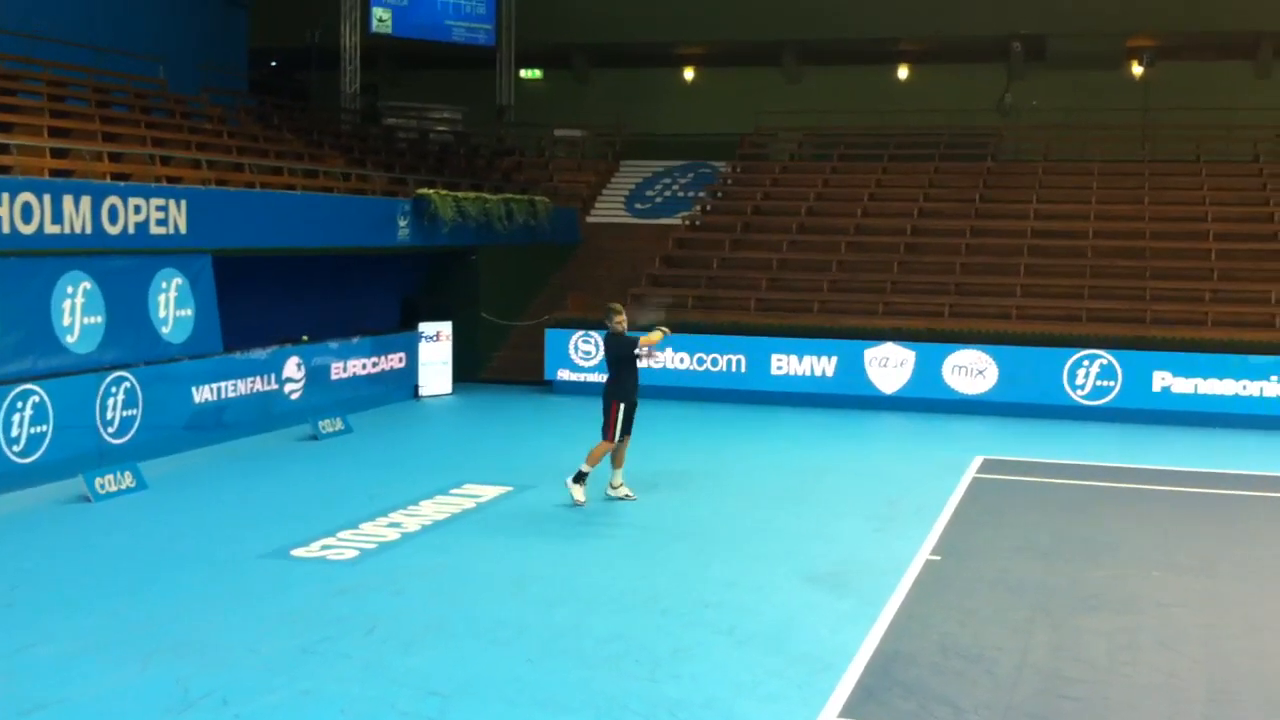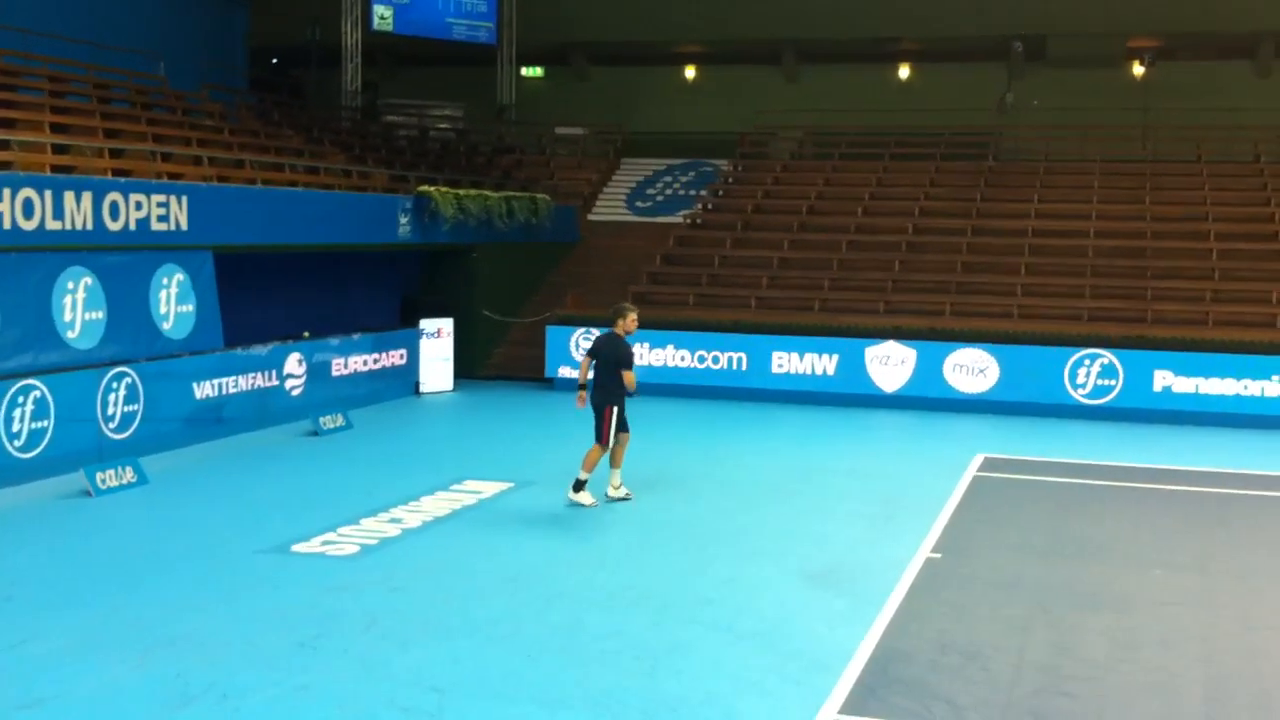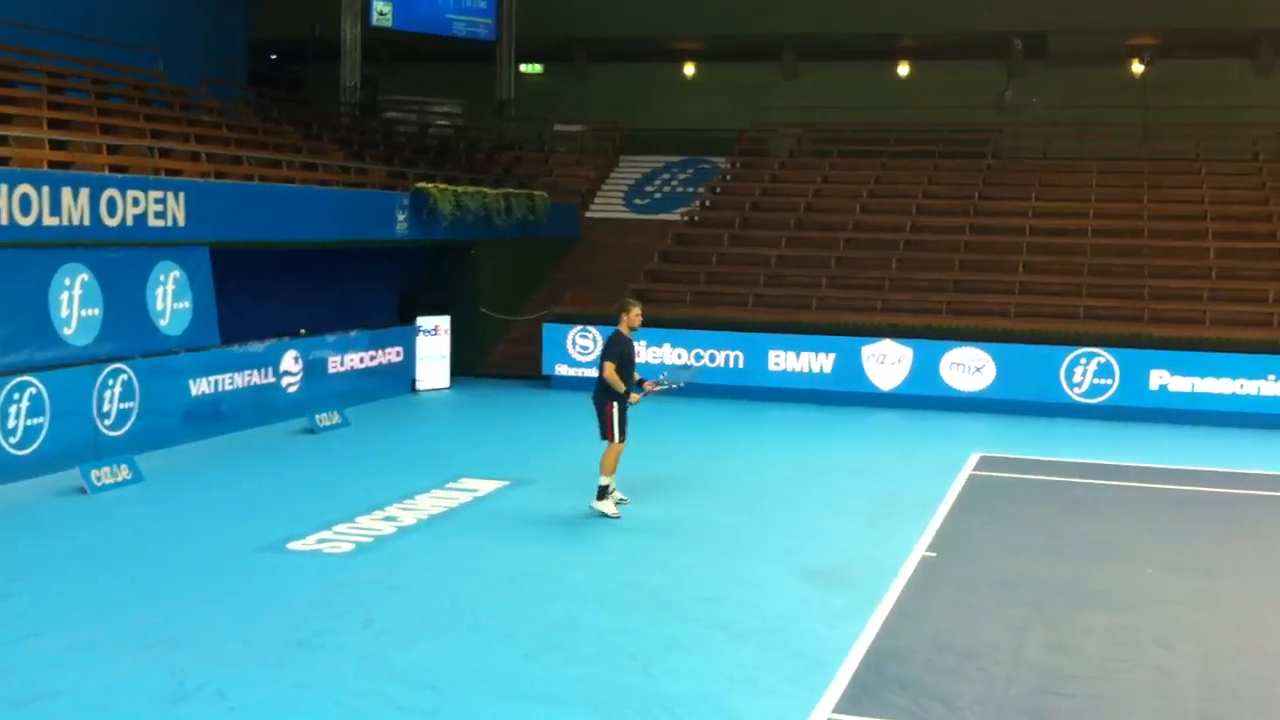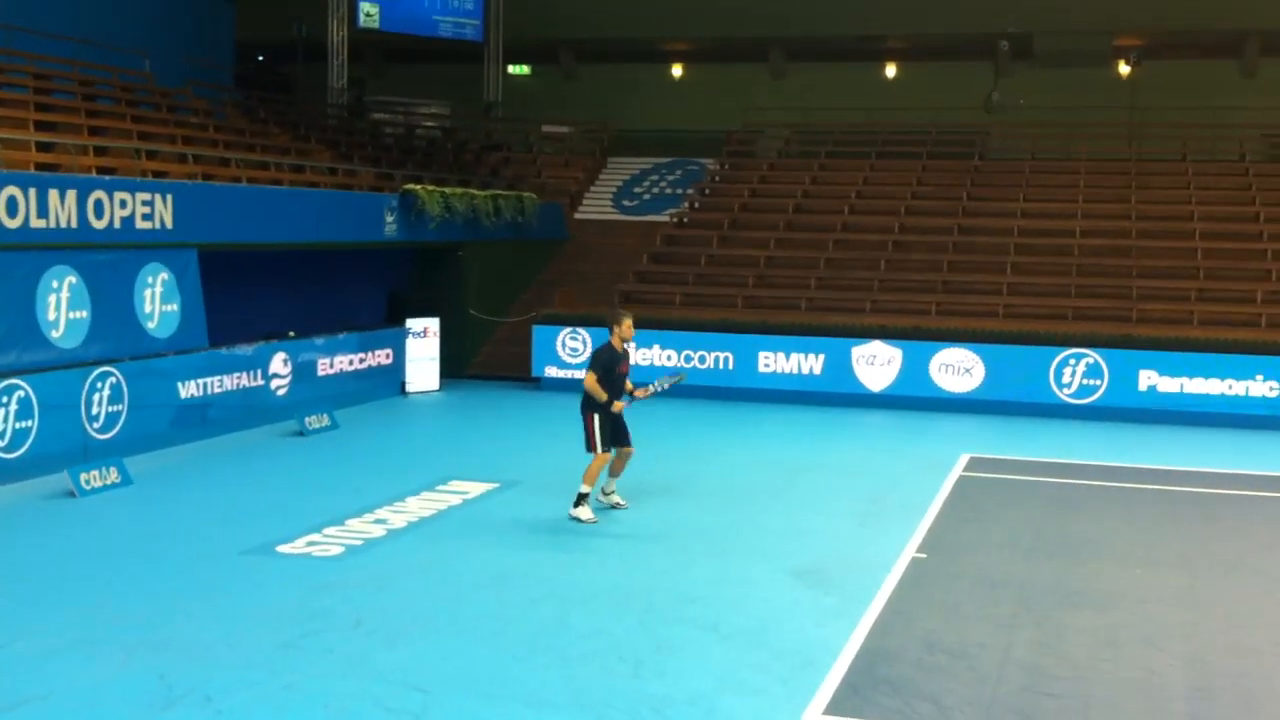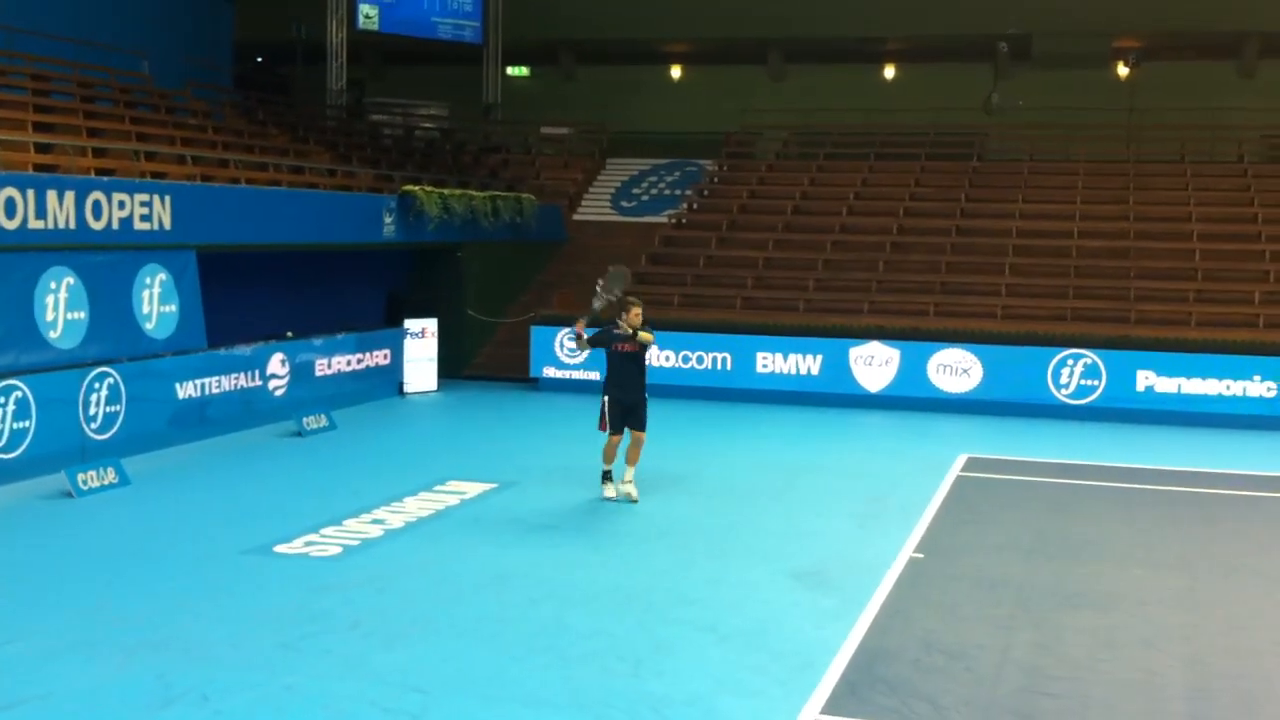
dt=0.5s
person 1, frame 1
left shoulder: (619, 336)
right shoulder: (617, 340)
right elbow: (648, 341)
left wrist: (638, 353)
right wrist: (662, 331)
left hip: (625, 396)
right hip: (617, 398)
left knee: (623, 441)
right knee: (610, 442)
left ankle: (616, 485)
right ankle: (578, 480)
person 1, frame 2
left shoulder: (601, 339)
right shoulder: (624, 348)
left elbow: (585, 363)
right elbow: (628, 380)
left wrist: (582, 388)
right wrist: (633, 390)
left hip: (603, 397)
right hip: (610, 401)
left knee: (623, 437)
right knee: (602, 445)
left ankle: (615, 486)
right ankle: (577, 489)
person 1, frame 3
left shoulder: (627, 340)
right shoulder: (616, 341)
right elbow: (608, 373)
left wrist: (641, 382)
right wrist: (627, 393)
left hip: (617, 399)
right hip: (609, 399)
left knee: (618, 444)
right knee: (616, 444)
left ankle: (609, 490)
right ankle: (601, 498)
person 1, frame 4
left shoulder: (624, 353)
right shoulder: (603, 353)
right elbow: (589, 382)
left wrist: (633, 392)
right wrist: (609, 402)
left hip: (613, 411)
right hip: (596, 410)
left knee: (625, 452)
right knee: (602, 456)
left ankle: (607, 492)
right ankle: (579, 504)
person 1, frame 5
left shoulder: (642, 332)
right shoulder: (608, 333)
left elbow: (649, 339)
right elbow: (582, 346)
left wrist: (631, 333)
right wrist: (579, 335)
left hip: (637, 394)
right hip: (613, 394)
left knee: (639, 437)
right knee: (614, 438)
left ankle: (627, 481)
right ankle: (606, 478)
